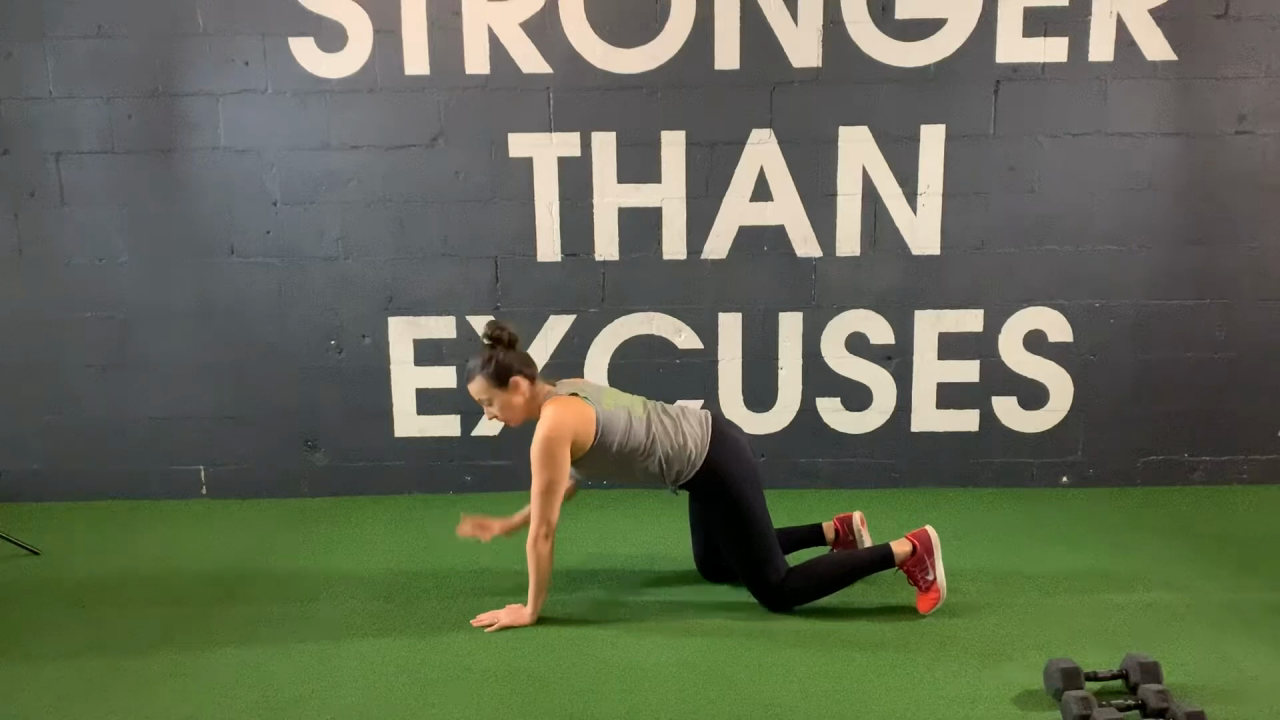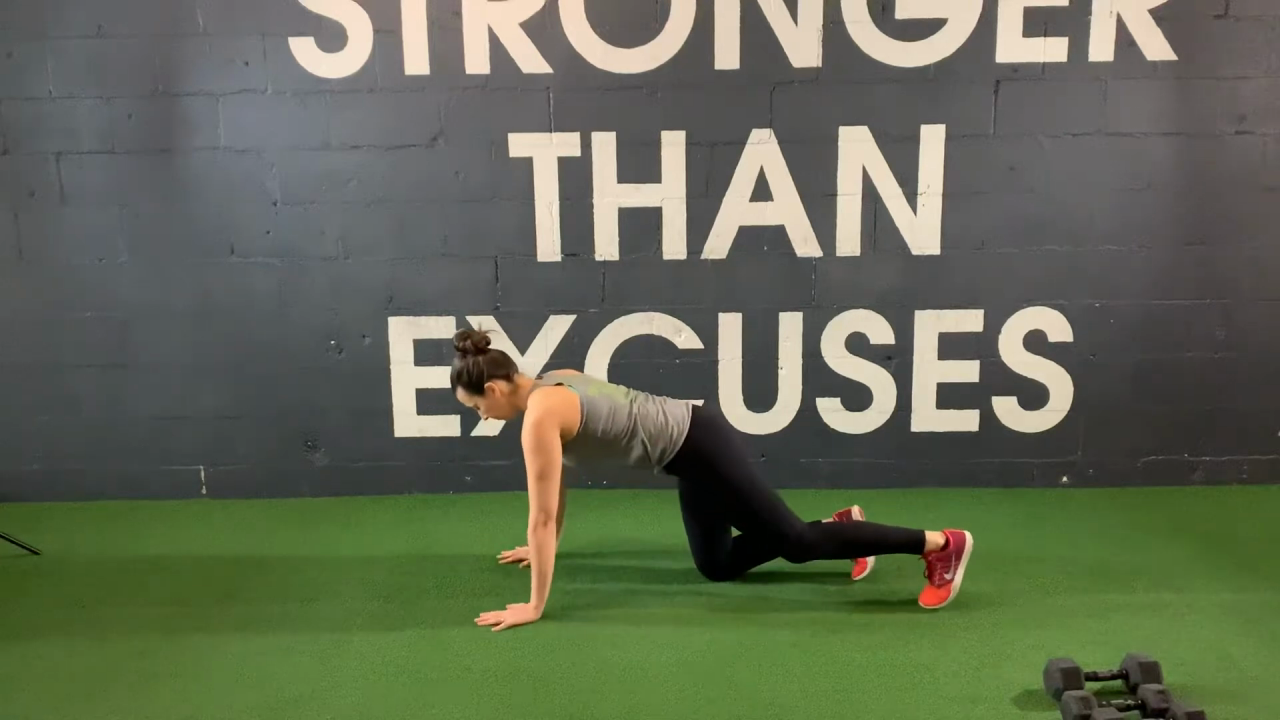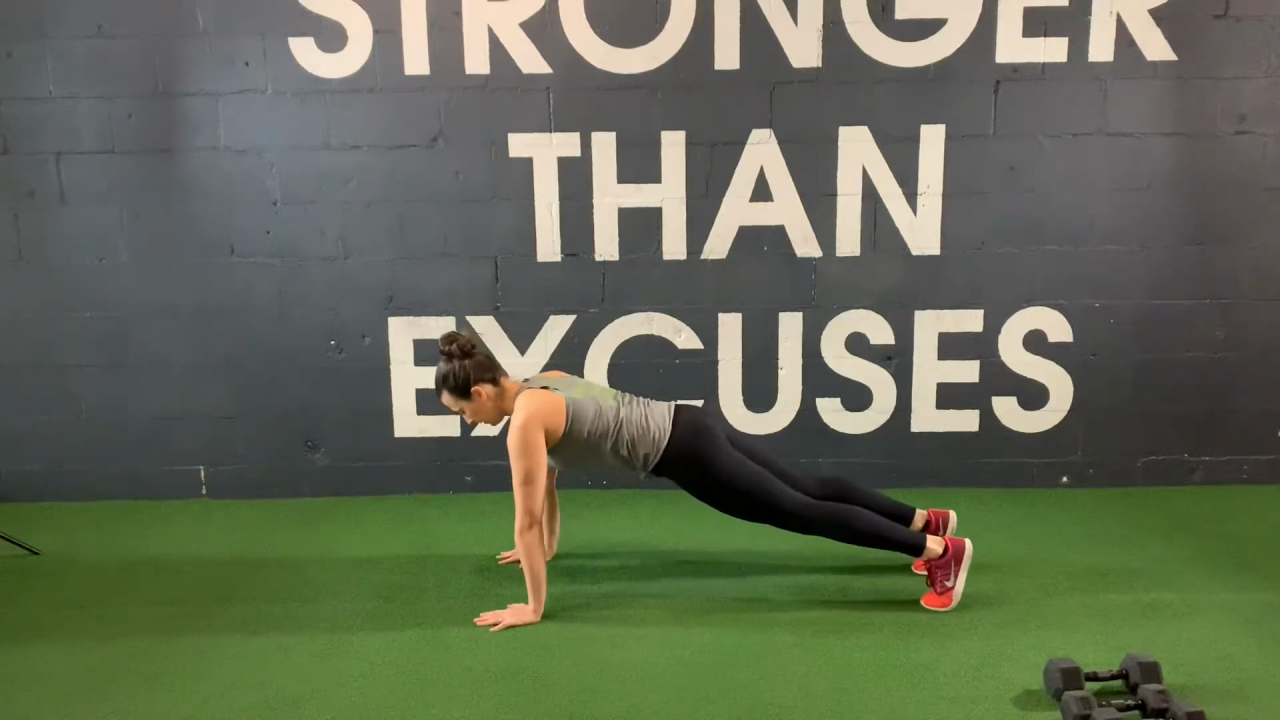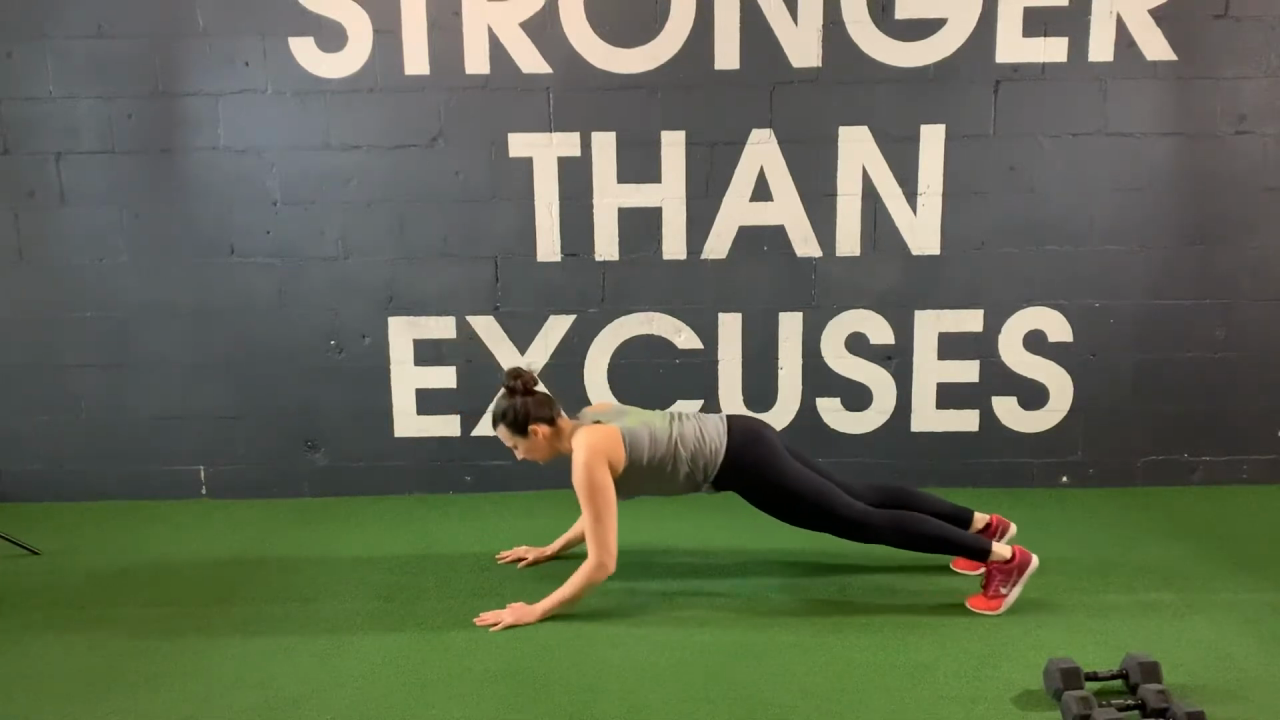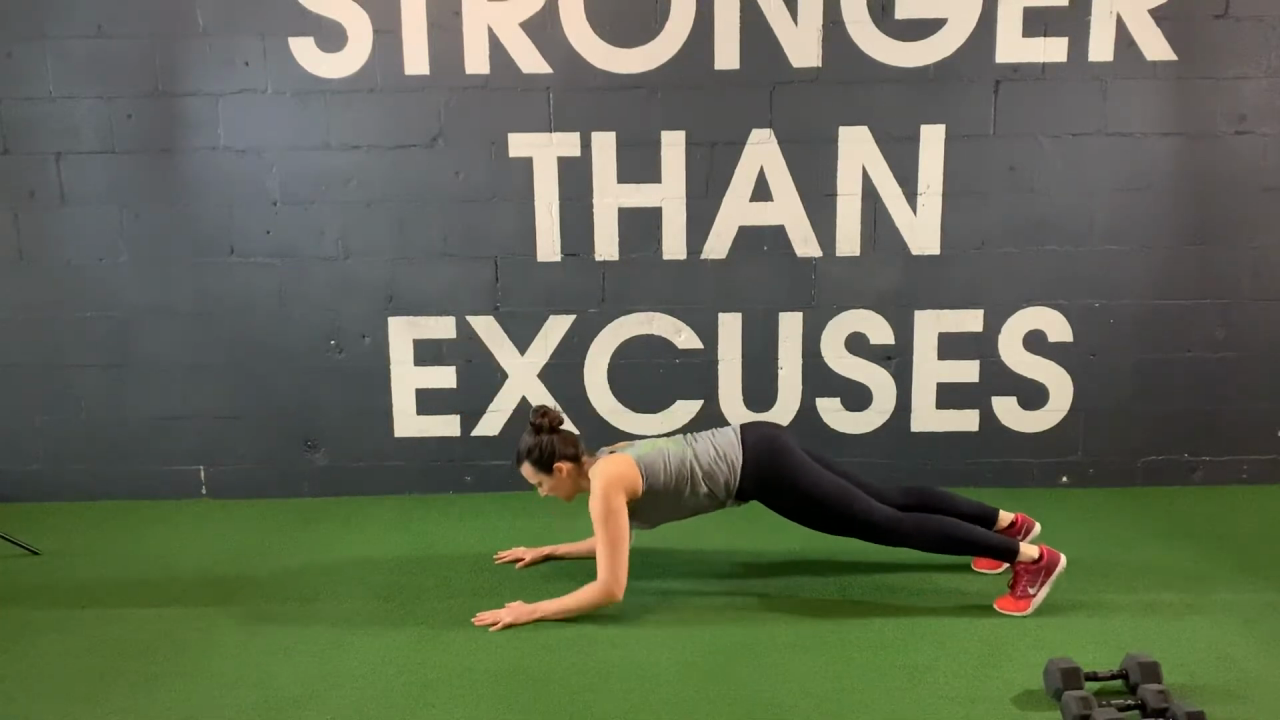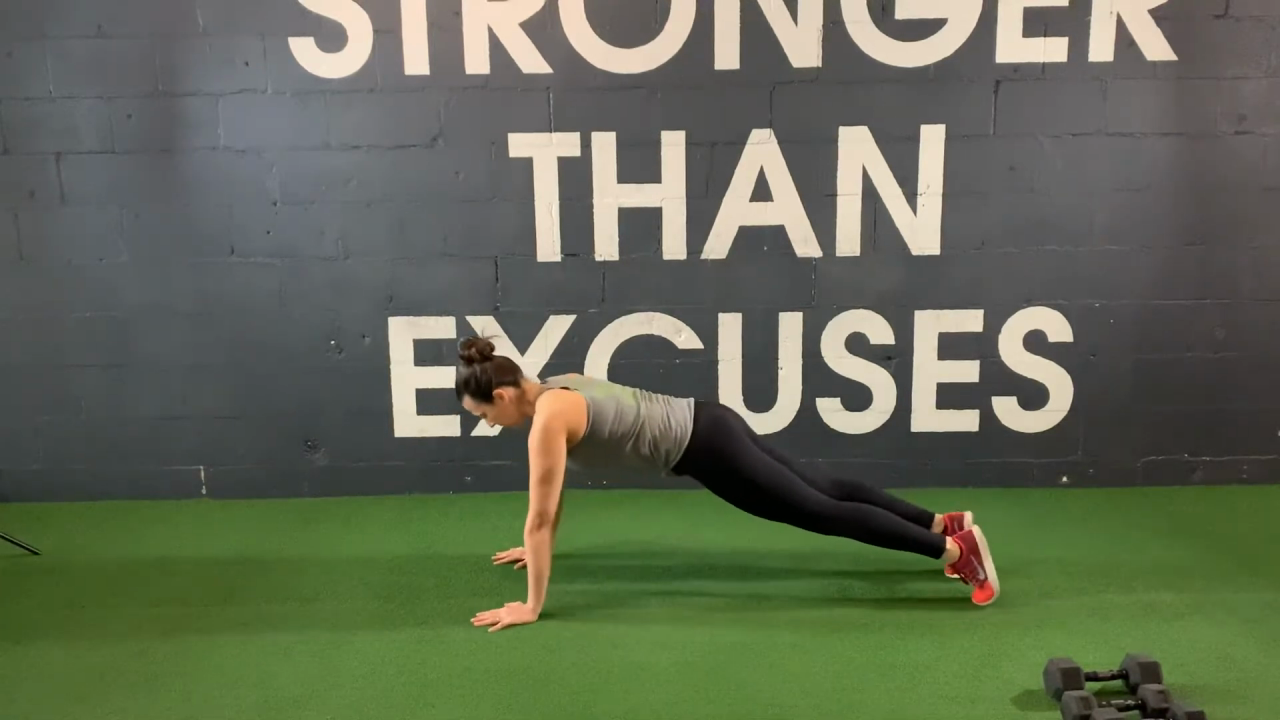
dt=0.7s
person 1, frame 1
left shoulder: (552, 427)
right shoulder: (562, 391)
left elbow: (544, 532)
right elbow: (571, 476)
left wrist: (531, 610)
right wrist: (505, 524)
left hip: (716, 463)
right hip: (709, 442)
left knee: (777, 592)
right knee: (715, 568)
left ankle: (910, 549)
right ankle: (838, 531)
person 1, frame 2
left shoulder: (538, 415)
right shoulder: (551, 384)
left elbow: (540, 517)
right elbow: (558, 479)
left wrist: (535, 607)
right wrist: (544, 546)
left hip: (697, 448)
right hip: (694, 436)
left knee: (793, 541)
right knee: (716, 565)
left ankle: (941, 544)
right ankle: (838, 523)
person 1, frame 3
left shoulder: (524, 420)
right shoulder: (541, 383)
left elbow: (526, 520)
right elbow: (549, 478)
left wrist: (535, 607)
right wrist: (548, 547)
left hip: (685, 450)
right hip: (687, 424)
left knee: (800, 512)
right knee: (803, 487)
left ankle: (941, 551)
right ankle: (928, 521)
person 1, frame 4
left shoulder: (585, 454)
right shoulder: (586, 420)
left elbow: (603, 563)
right elbow: (600, 513)
left wrist: (537, 611)
right wrist: (547, 550)
left hip: (738, 458)
right hip: (738, 436)
left knee: (860, 521)
right knee: (860, 497)
left ankle: (1003, 557)
right ankle: (982, 524)
person 1, frame 5
left shoulder: (604, 482)
right shoulder: (606, 461)
left elbow: (611, 588)
right elbow: (620, 538)
left wrist: (536, 611)
right wrist: (547, 552)
left hip: (759, 466)
right hip: (757, 446)
left knee: (887, 526)
right knee: (886, 498)
left ankle: (1032, 557)
right ankle: (1008, 522)
person 1, frame 6
left shoulder: (547, 420)
right shoulder: (553, 390)
left elbow: (540, 520)
right elbow: (556, 491)
left wrist: (533, 607)
right wrist: (534, 547)
left hip: (703, 446)
right hip: (705, 422)
left knee: (822, 512)
right knee: (823, 490)
left ankle: (954, 549)
right ankle: (944, 525)
